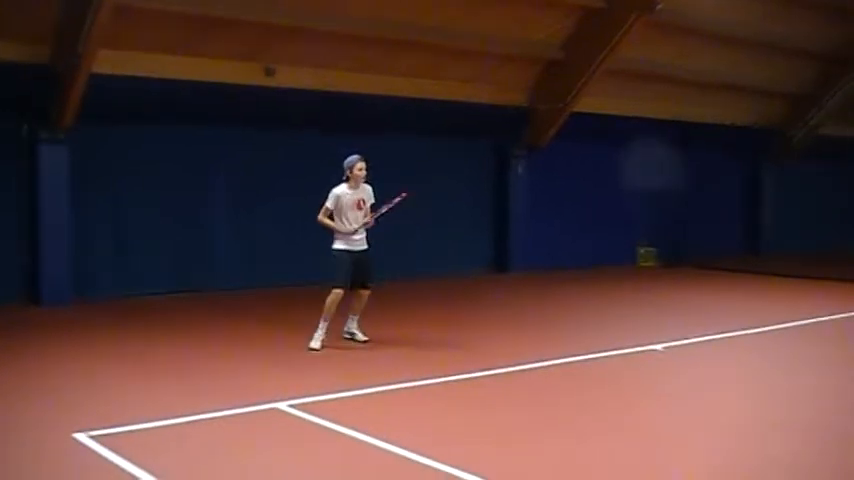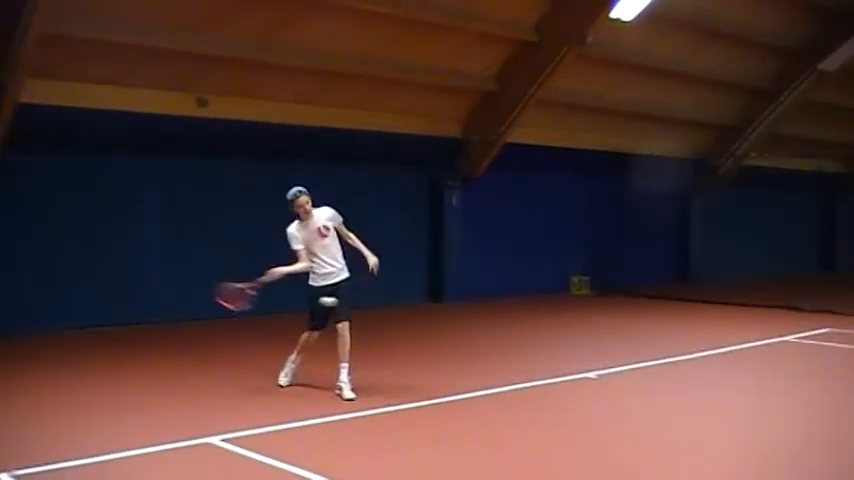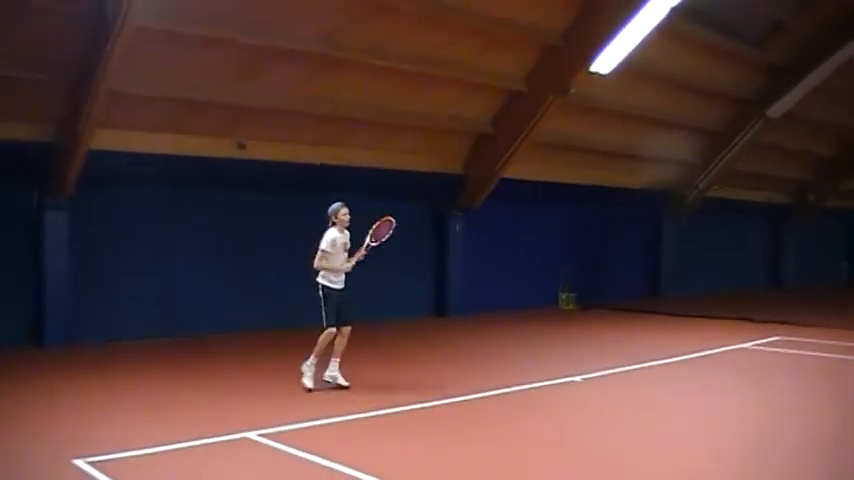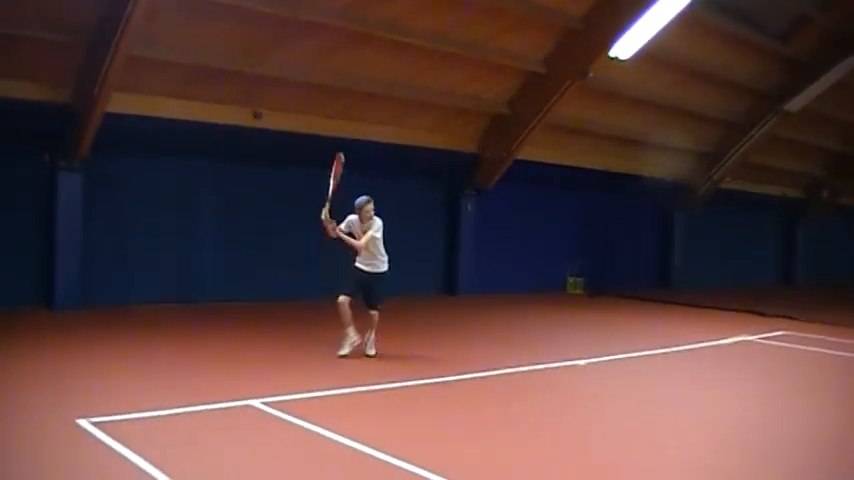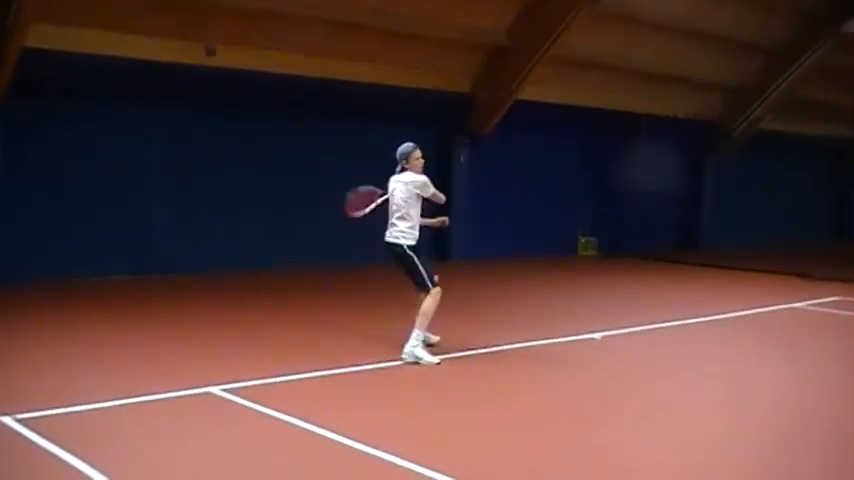
dt=1s
person 1, frame 1
left shoulder: (367, 190)
right shoulder: (338, 192)
right elbow: (321, 218)
left wrist: (368, 222)
right wrist: (342, 229)
left hip: (361, 248)
right hip: (342, 248)
left knee: (364, 291)
right knee: (337, 291)
left ankle: (351, 328)
right ankle: (320, 334)
person 1, frame 2
left shoulder: (326, 213)
right shoulder: (294, 231)
left elbow: (347, 235)
right elbow: (305, 264)
left wrist: (367, 254)
right wrist: (284, 270)
left hip: (341, 280)
right hip: (319, 284)
left knee: (343, 327)
right knee: (312, 333)
left ankle: (343, 381)
right ankle: (291, 365)
person 1, frame 3
left shoulder: (346, 234)
right shoulder: (331, 235)
right elbow: (317, 264)
left wrist: (354, 259)
right wrist: (341, 268)
left hip: (339, 287)
right hip: (327, 287)
left knee: (345, 329)
right knee: (331, 329)
left ankle: (333, 372)
right ankle: (309, 367)
person 1, frame 4
left shoulder: (377, 223)
right shoulder: (352, 220)
left elbow: (360, 246)
right elbow: (334, 234)
left wrist: (340, 234)
right wrist: (328, 223)
left hip: (378, 271)
right hip: (360, 268)
left knee: (373, 311)
right knee: (342, 301)
left ankle: (370, 340)
right ankle: (352, 337)
person 1, frame 5
left shoulder: (394, 181)
right shoulder: (418, 180)
right elbow: (441, 199)
left wrist: (432, 222)
left hip: (399, 242)
right hip: (403, 245)
left knee: (432, 282)
right knee: (434, 291)
left ankle: (421, 332)
right ankle: (413, 347)
